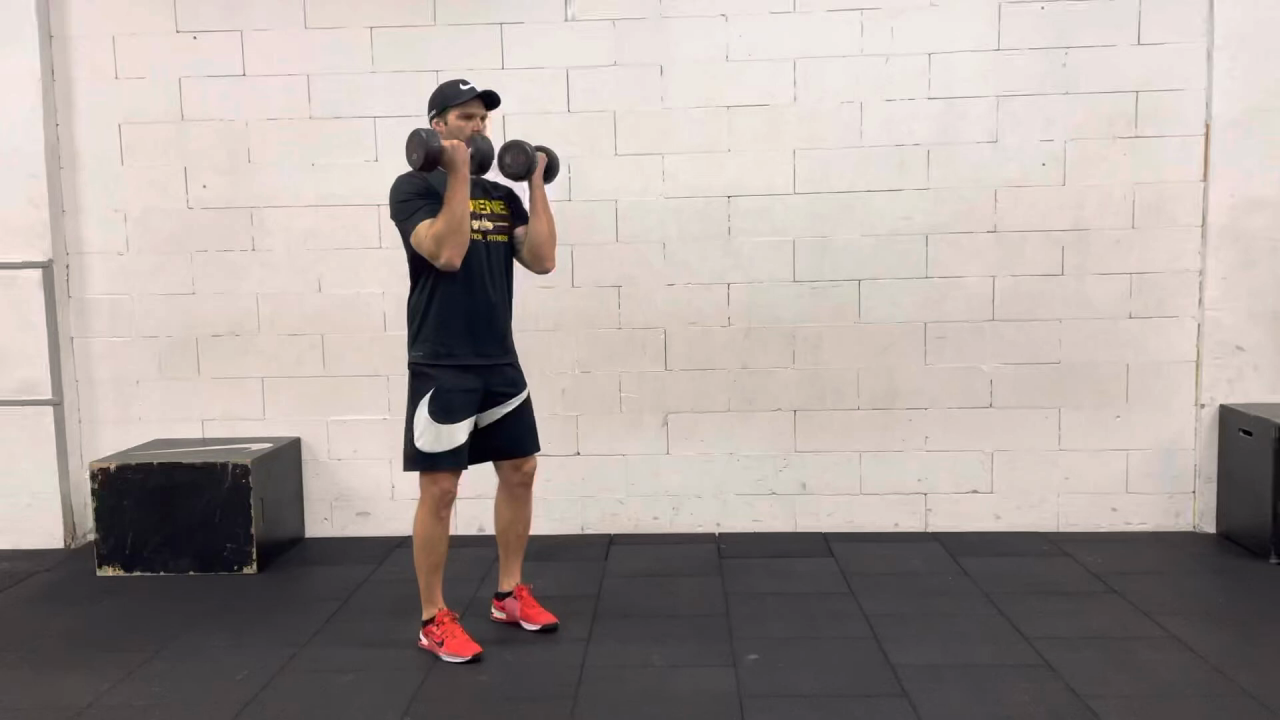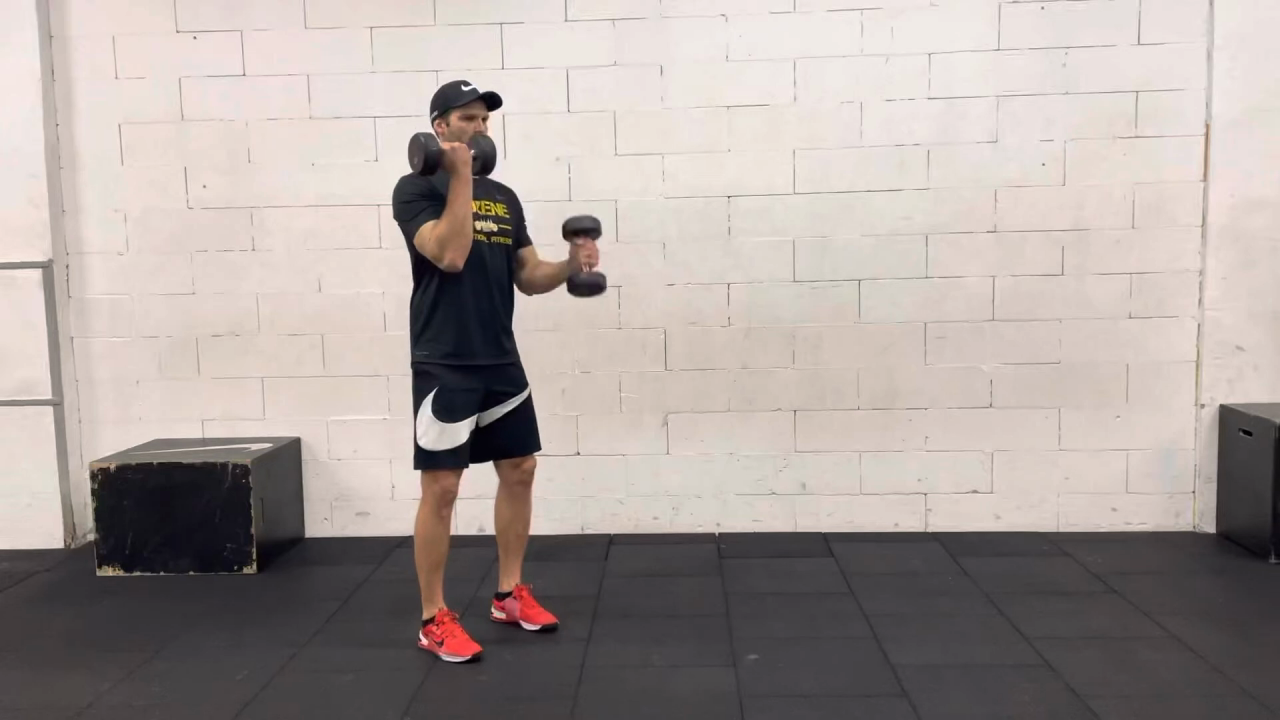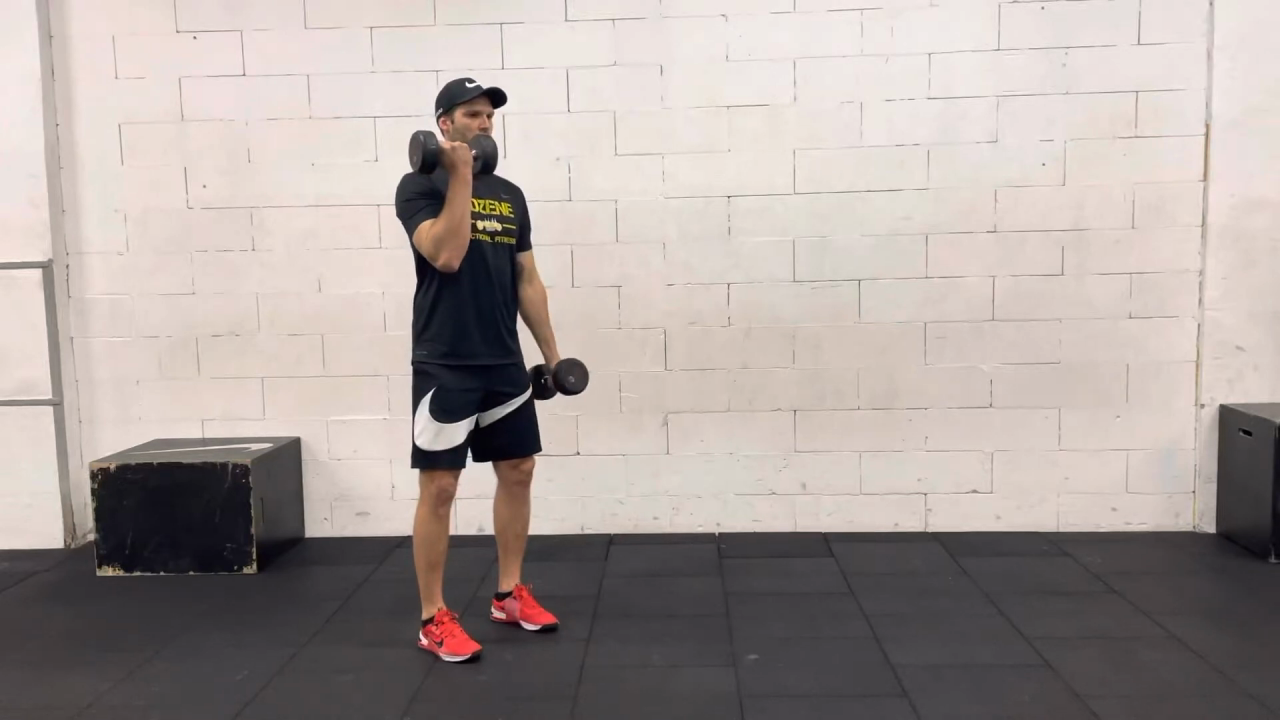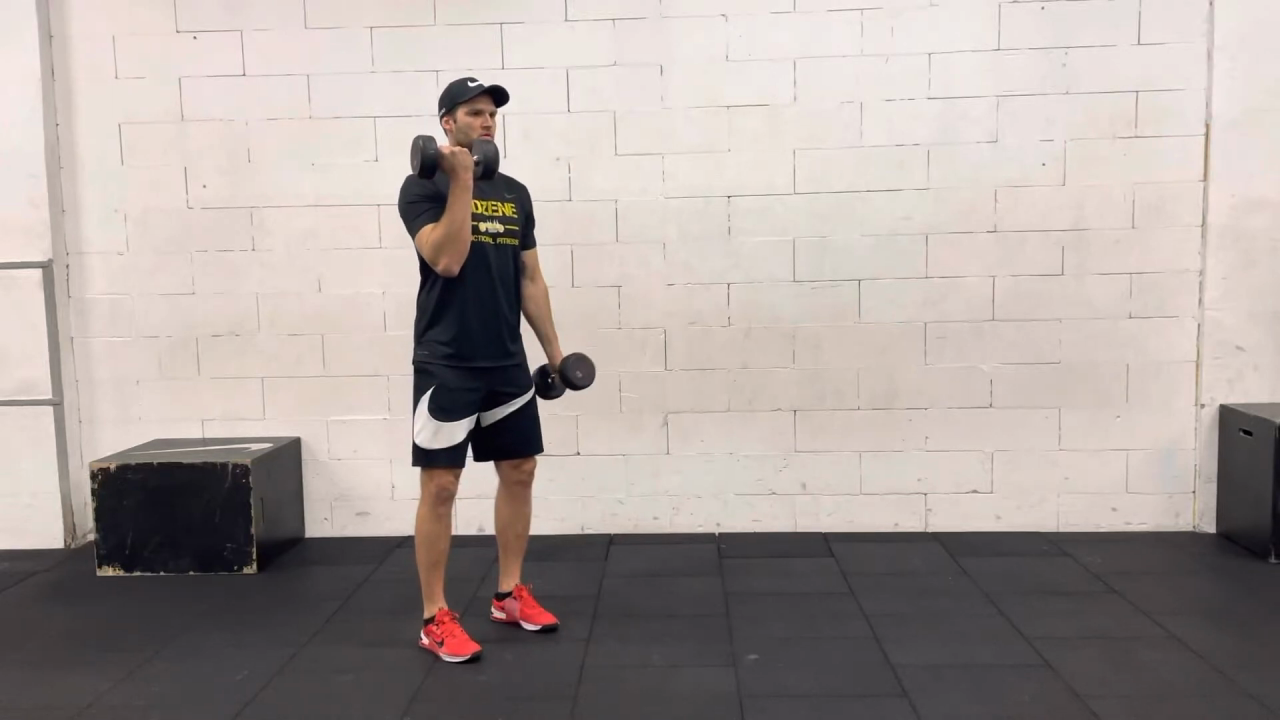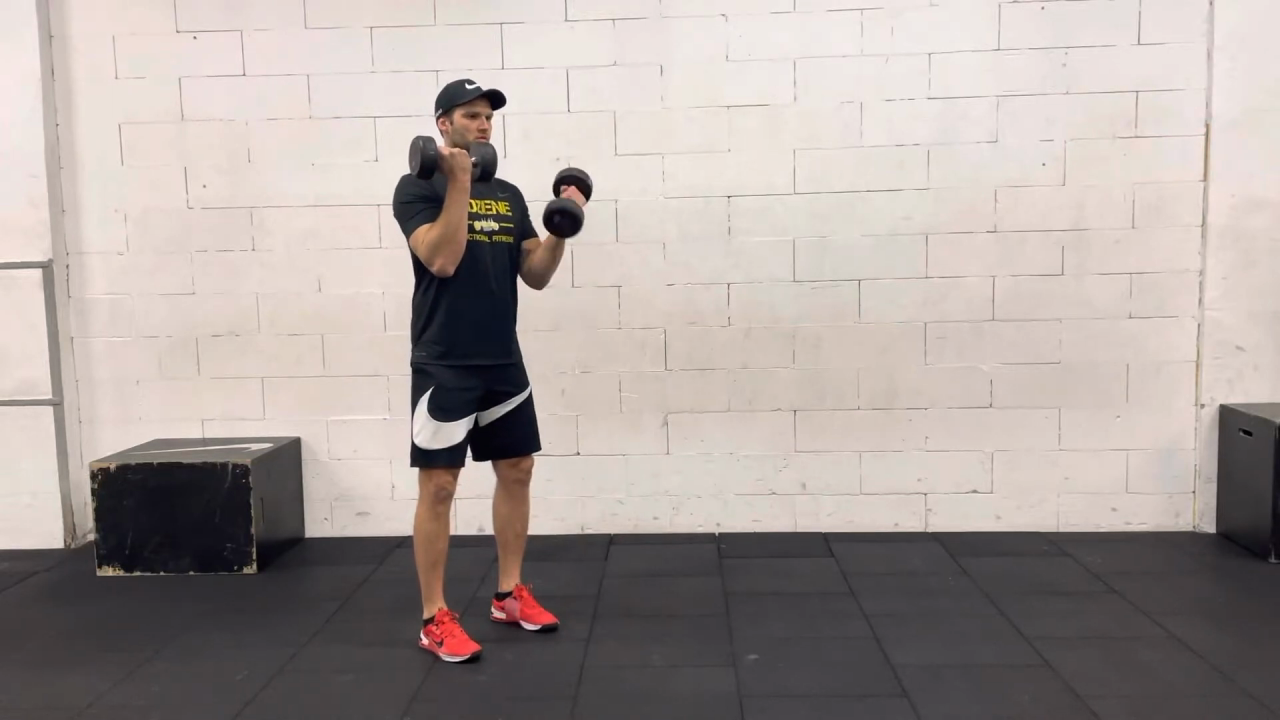
dt=0.7s
person 1, frame 1
left shoulder: (500, 195)
right shoulder: (414, 187)
left elbow: (542, 259)
right elbow: (448, 253)
left wrist: (535, 183)
right wrist: (458, 174)
left hip: (499, 361)
right hip: (442, 366)
left knee: (519, 472)
right knee: (439, 489)
left ankle: (510, 593)
right ankle: (434, 619)
person 1, frame 2
left shoulder: (503, 196)
right shoulder: (418, 188)
left elbow: (526, 274)
right elbow: (450, 255)
left wrist: (571, 265)
right wrist: (461, 178)
left hip: (501, 360)
right hip: (445, 365)
left knee: (520, 471)
right knee: (441, 487)
left ankle: (510, 593)
right ankle: (435, 618)
person 1, frame 3
left shoulder: (509, 194)
right shoulder: (421, 186)
left elbow: (526, 280)
right elbow: (447, 255)
left wrist: (551, 352)
right wrist: (461, 176)
left hip: (503, 361)
right hip: (445, 365)
left knee: (518, 471)
right knee: (438, 487)
left ankle: (509, 593)
right ankle: (433, 618)
person 1, frame 4
left shoulder: (514, 193)
right shoulder: (424, 187)
left elbow: (530, 277)
right elbow: (446, 260)
left wrist: (554, 349)
right wrist: (461, 180)
left hip: (506, 360)
right hip: (447, 364)
left knee: (519, 472)
right knee: (439, 486)
left ankle: (510, 594)
right ankle: (435, 617)
person 1, frame 5
left shoulder: (508, 194)
right shoulder: (419, 187)
left elbow: (534, 274)
right elbow: (442, 261)
left wrist: (562, 229)
right wrist: (458, 182)
left hip: (503, 359)
right hip: (445, 364)
left knee: (517, 471)
right knee: (438, 486)
left ankle: (510, 593)
right ankle: (435, 617)
